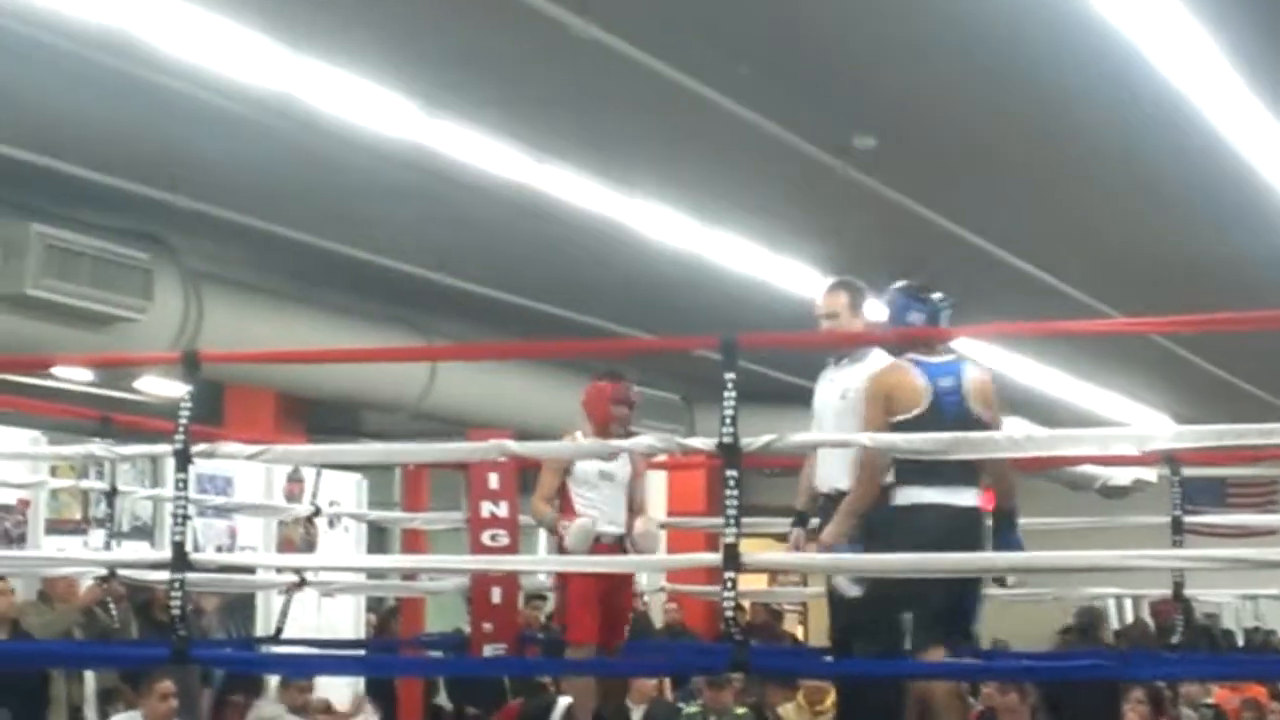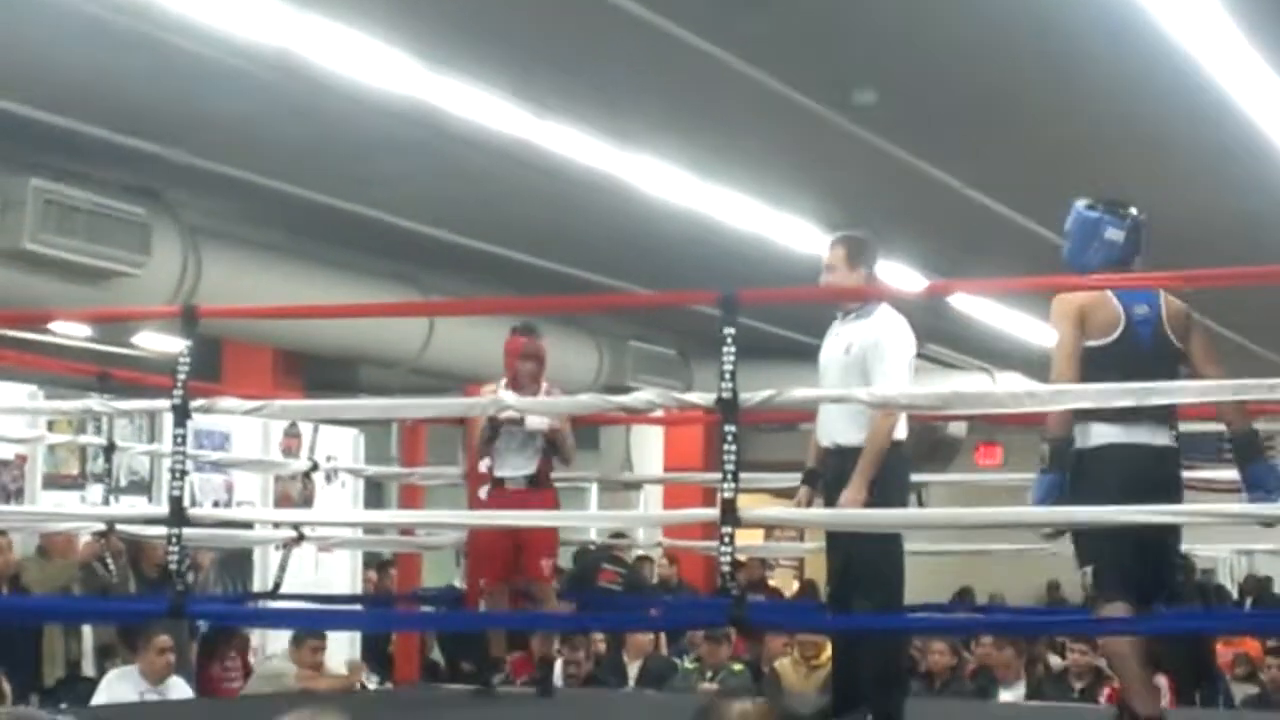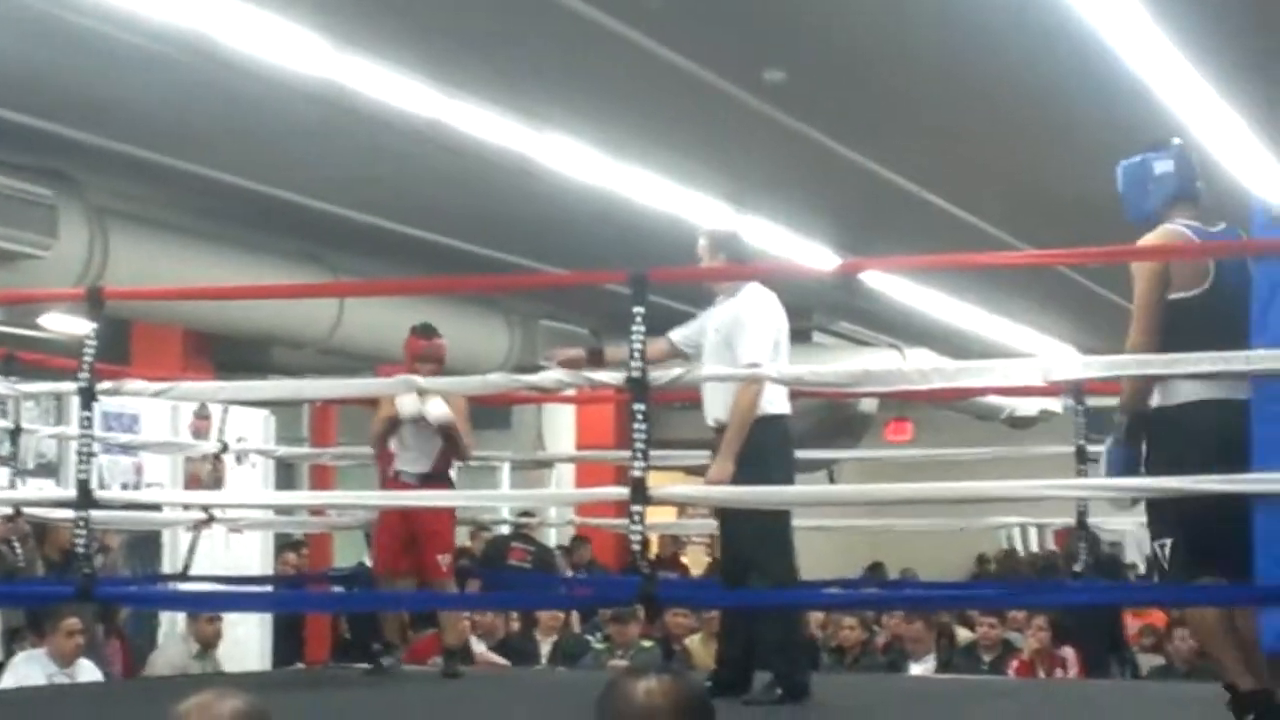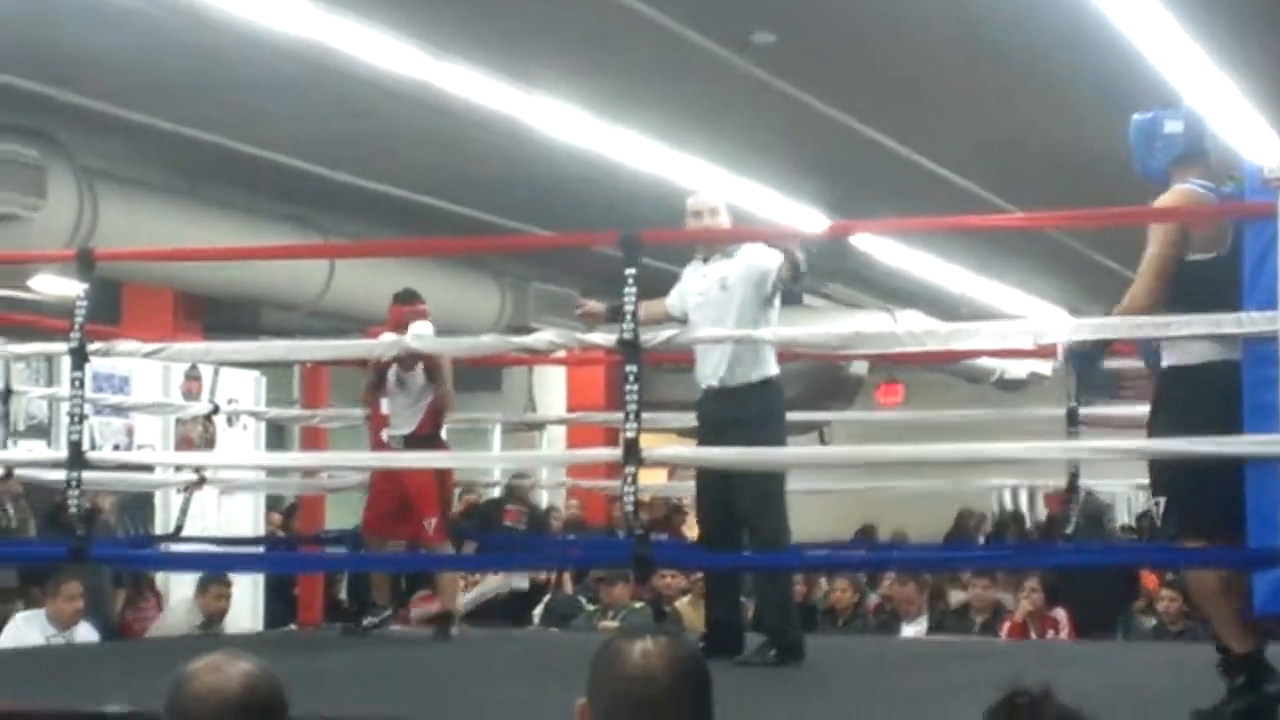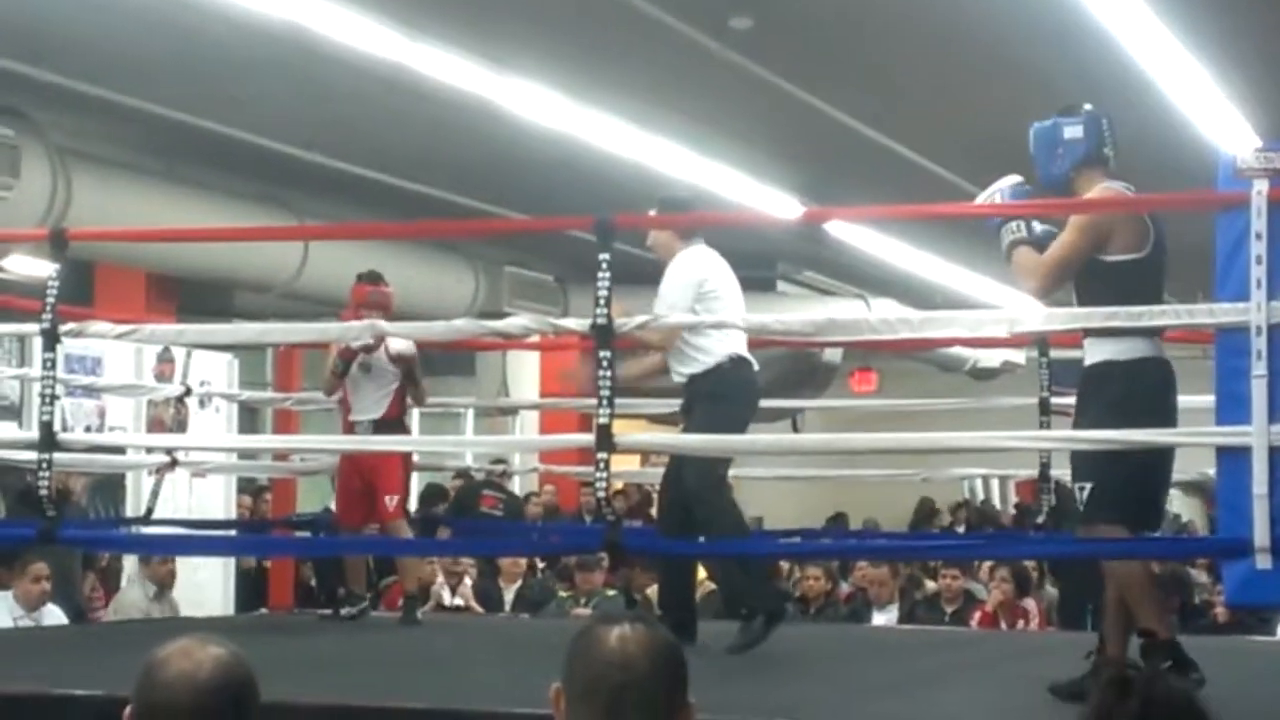
dt=1s
person 1, frame 1
left shoulder: (888, 379)
right shoulder: (978, 379)
left elbow: (872, 467)
right elbow: (997, 464)
left wrist: (838, 531)
right wrist: (1006, 527)
left hip: (915, 519)
right hip: (967, 521)
left knee: (929, 645)
right knee: (942, 639)
person 1, frame 2
left shoulder: (1074, 300)
right shoulder: (1174, 309)
left elbow: (1063, 387)
right elbow: (1220, 388)
left wrist: (1052, 469)
left hip: (1102, 460)
right hip: (1161, 461)
left knee: (1114, 601)
right knee: (1147, 600)
person 1, frame 3
left shoulder: (1158, 246)
right shoulder: (1239, 244)
left elbow: (1143, 347)
right elbow: (1250, 338)
left wrist: (1124, 433)
left hip: (1186, 422)
right hip: (1244, 418)
left knee: (1187, 577)
right knee: (1239, 576)
person 1, frame 4
left shoulder: (1175, 204)
left elbow: (1146, 299)
left wrist: (1096, 336)
left hip: (1194, 381)
left knee: (1188, 535)
right knee: (1227, 532)
person 1, frame 5
left shoulder: (1102, 204)
right shoulder: (1133, 209)
left elbow: (1038, 282)
left wrist: (1013, 230)
right wrist: (1041, 235)
left hip: (1119, 378)
right hip: (1142, 378)
left knee: (1102, 522)
right knee: (1122, 524)
left ankle: (1165, 652)
right ankle: (1112, 666)
person 2, frame 1
left shoulder: (878, 370)
right shoulder: (831, 372)
right wrist: (800, 518)
right hip: (835, 507)
left knee: (872, 630)
right knee: (843, 631)
person 2, frame 2
left shoulder: (886, 327)
right shoulder: (836, 330)
left elbow: (887, 412)
left wrist: (859, 484)
right wrist: (811, 476)
left hip: (875, 467)
right hip: (838, 465)
left knee: (875, 587)
right knee: (842, 588)
person 2, frame 3
left shoulder: (755, 303)
right shoulder: (718, 313)
left elbow: (752, 384)
right elbow: (661, 348)
left wrist: (726, 457)
right wrist: (591, 356)
left hip: (760, 441)
right hip: (737, 443)
left knee: (768, 560)
right knee: (736, 561)
left ankle: (790, 677)
right ankle: (734, 671)
person 2, frame 4
left shoulder: (754, 259)
right shoulder: (694, 274)
left elbow: (785, 273)
right elbow: (667, 309)
left wrist: (790, 257)
right wrist: (610, 312)
left hip: (755, 401)
right hip: (714, 403)
left knee: (763, 520)
right knee: (714, 523)
left ankle: (782, 637)
right ankle: (723, 633)
person 2, frame 5
left shoulder: (688, 265)
right shoulder: (701, 265)
left elbow: (661, 337)
right elbow: (671, 353)
right wrist: (615, 375)
left hip: (721, 387)
right hip: (714, 391)
left knee: (702, 489)
right knee: (676, 500)
left ankle: (760, 602)
right ankle: (677, 620)
person 3, frame 1
left shoulder: (632, 456)
left elbow: (637, 511)
right elbow: (539, 503)
left wrist: (644, 534)
right wrist: (559, 525)
left hip: (618, 555)
right hip: (578, 554)
left knee: (612, 647)
right knee: (582, 645)
person 3, frame 2
left shoulder: (553, 397)
right shoulder: (491, 395)
left elbow: (568, 457)
right elbow: (478, 451)
left wrist: (554, 434)
right wrist: (494, 424)
left hip: (538, 496)
right hip: (500, 496)
left knee: (542, 583)
right knee: (494, 583)
left ankle: (545, 663)
right ankle: (496, 662)
person 3, frame 3
left shoulder: (452, 399)
right shoulder: (393, 393)
left elbow: (466, 449)
right elbow: (376, 443)
left wrist: (449, 430)
right wrist: (391, 420)
left hip: (434, 492)
right hip: (397, 489)
left knee: (441, 575)
right knee: (386, 572)
left ankle: (452, 654)
right ankle: (390, 646)
person 3, frame 4
left shoulder: (436, 356)
left elbow: (445, 404)
right elbow: (369, 402)
left wrist: (431, 364)
right wrist: (379, 368)
left hip: (426, 455)
right hip: (391, 453)
left knee: (436, 537)
right knee: (374, 532)
left ankle: (446, 618)
right ankle: (380, 606)
person 3, frame 5
left shoulder: (397, 342)
right shoulder: (344, 340)
left elbow: (420, 399)
right elbow: (328, 389)
left wrist: (410, 368)
right wrist: (345, 357)
left hip: (390, 440)
right hip: (355, 440)
left knee: (393, 519)
right knee: (349, 523)
left ankle: (411, 601)
right ankle: (357, 597)
